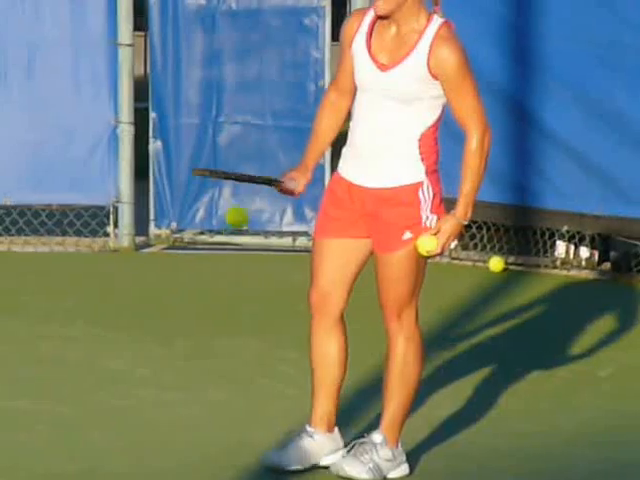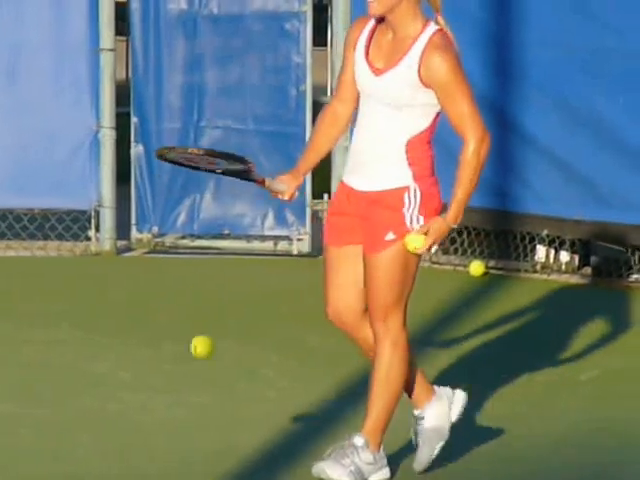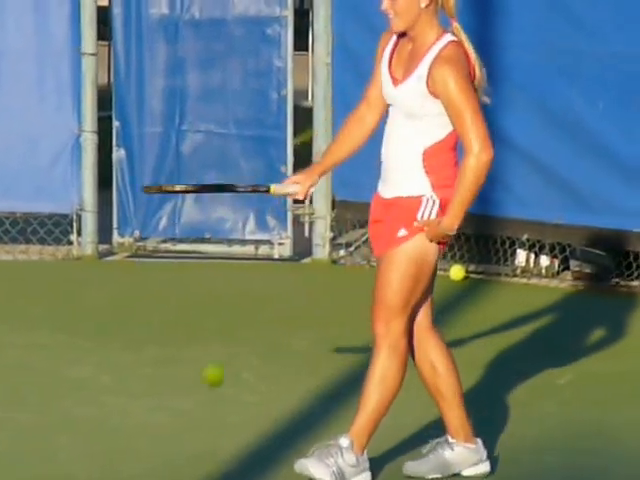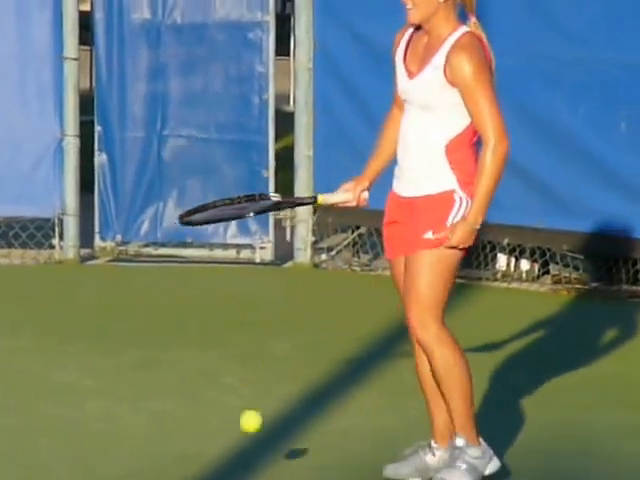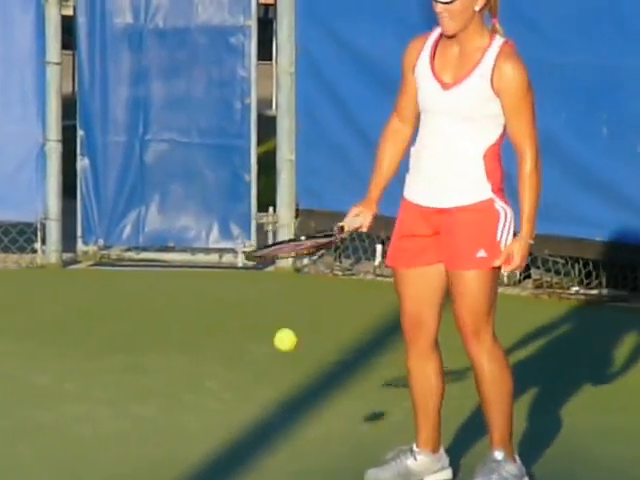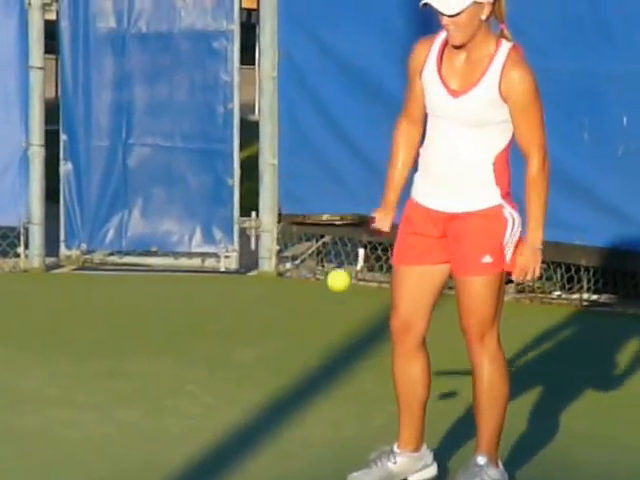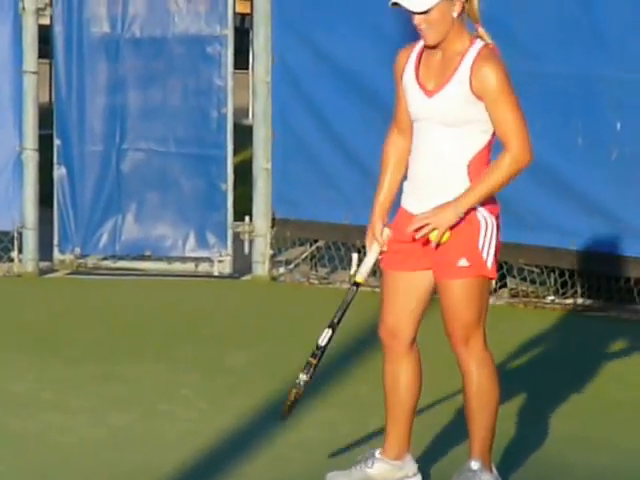
dt=0.4s
person 1, frame 1
left shoulder: (442, 47)
left elbow: (478, 133)
left wrist: (462, 212)
right wrist: (307, 164)
left hip: (407, 194)
right hip: (349, 186)
left knee: (398, 318)
right knee: (323, 303)
right ankle: (322, 432)
person 1, frame 2
left shoulder: (435, 54)
left elbow: (476, 138)
left wrist: (452, 215)
right wrist: (300, 171)
left hip: (401, 197)
right hip: (353, 191)
left knee: (385, 321)
right knee: (343, 311)
right ankle: (432, 401)
person 1, frame 3
left shoulder: (446, 65)
right shoulder: (391, 43)
left elbow: (480, 151)
right elbow: (367, 114)
left wrist: (449, 223)
right wrist: (316, 171)
left hip: (425, 206)
right hip: (390, 201)
left knee: (387, 325)
right knee: (415, 325)
person 1, frame 4
left shoulder: (463, 53)
right shoulder: (407, 39)
left elbow: (496, 142)
left wrist: (473, 218)
right wrist: (367, 177)
left hip: (447, 203)
right hip: (405, 199)
left knee: (423, 324)
right knee: (425, 324)
person 1, frame 5
left shoulder: (505, 64)
right shoulder: (420, 49)
left elbow: (528, 154)
left wrist: (526, 233)
right wrist: (372, 198)
left hip: (475, 210)
right hip: (418, 209)
left knee: (476, 336)
right knee: (416, 333)
person 1, frame 6
left shoulder: (512, 71)
right shoulder: (425, 52)
left elbow: (536, 159)
left wrist: (534, 239)
right wrist: (389, 200)
left hip: (483, 217)
right hip: (425, 212)
left knee: (480, 341)
right knee: (404, 329)
person 1, frame 7
left shoulder: (485, 66)
right shoulder: (408, 59)
left elbow: (519, 151)
left wrist: (458, 207)
right wrist: (378, 212)
left hip: (466, 221)
right hip: (413, 218)
left knee: (467, 344)
right knee: (393, 334)
